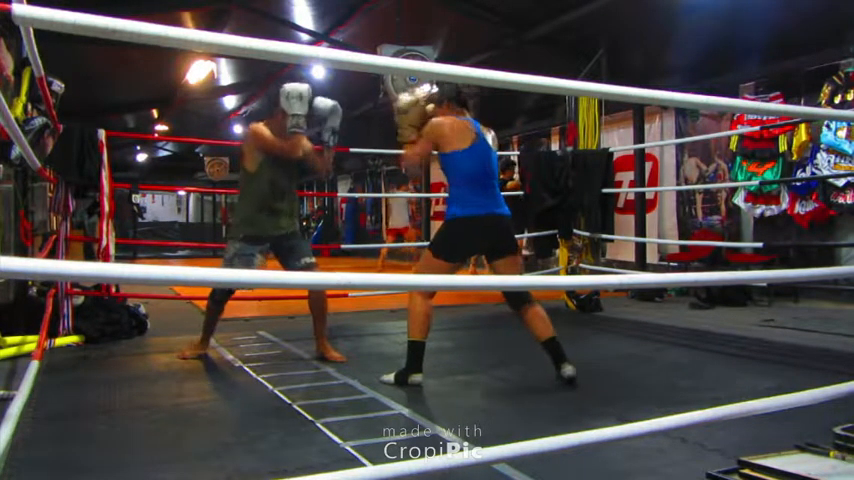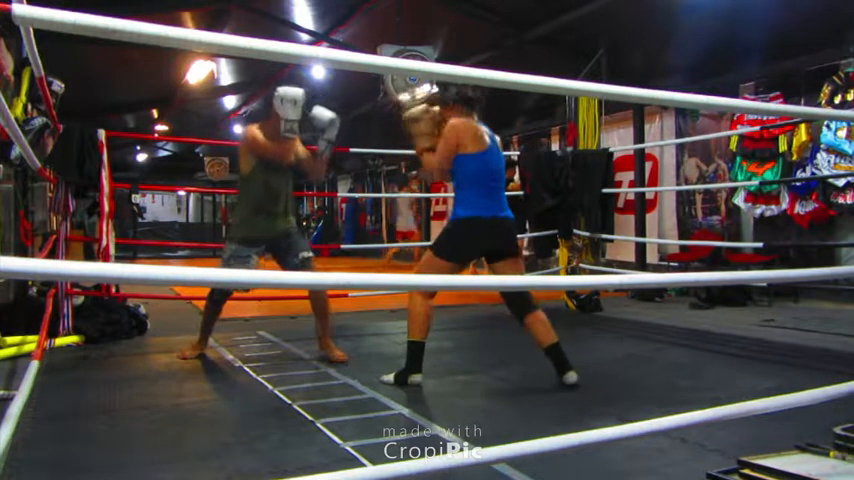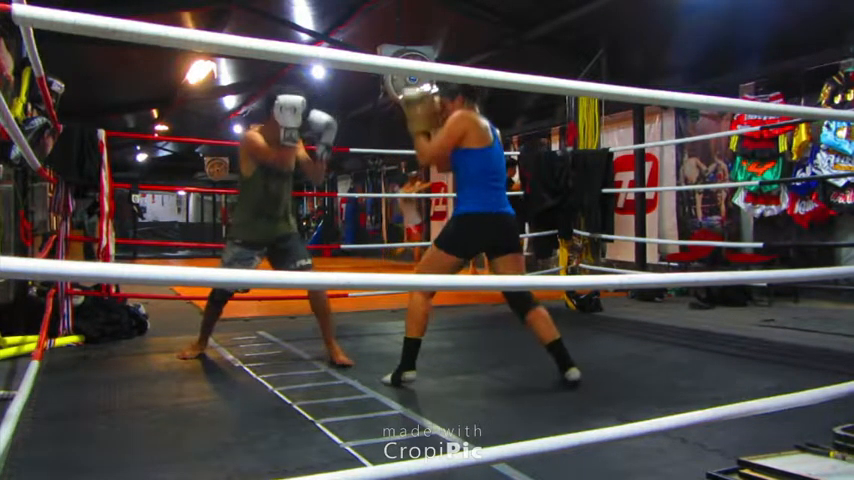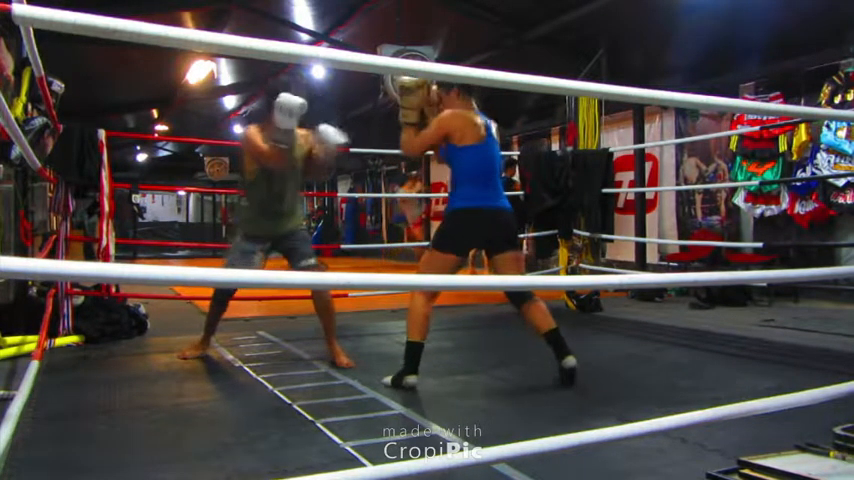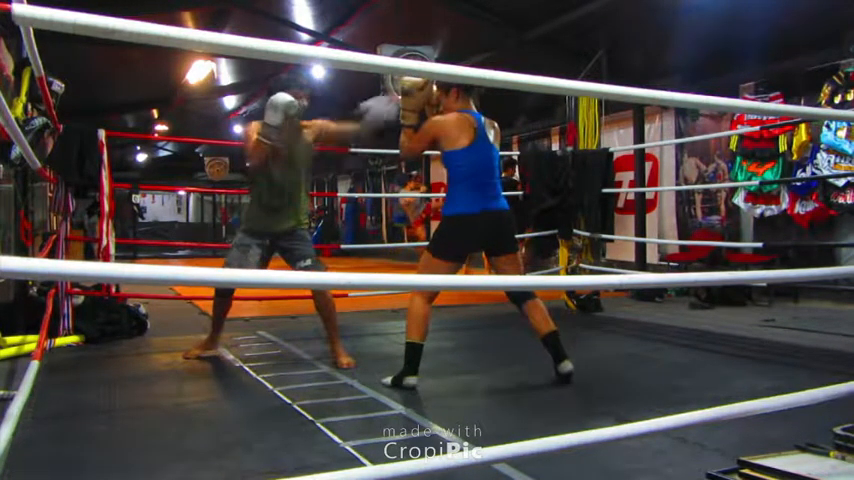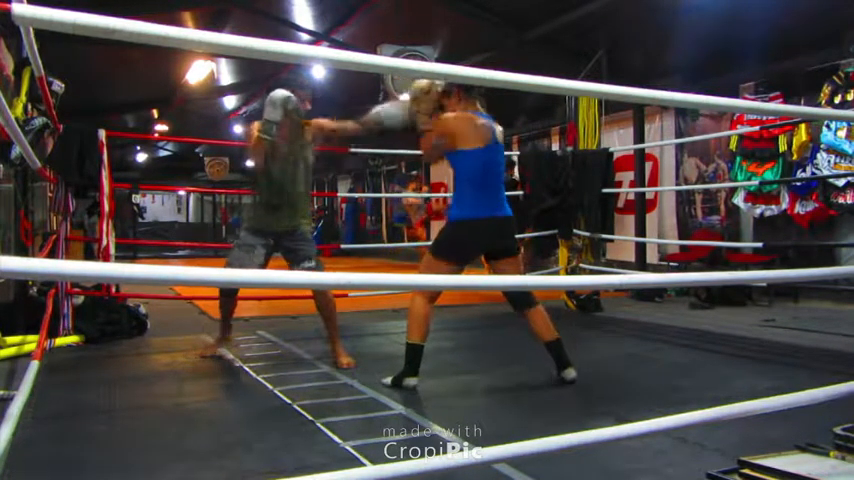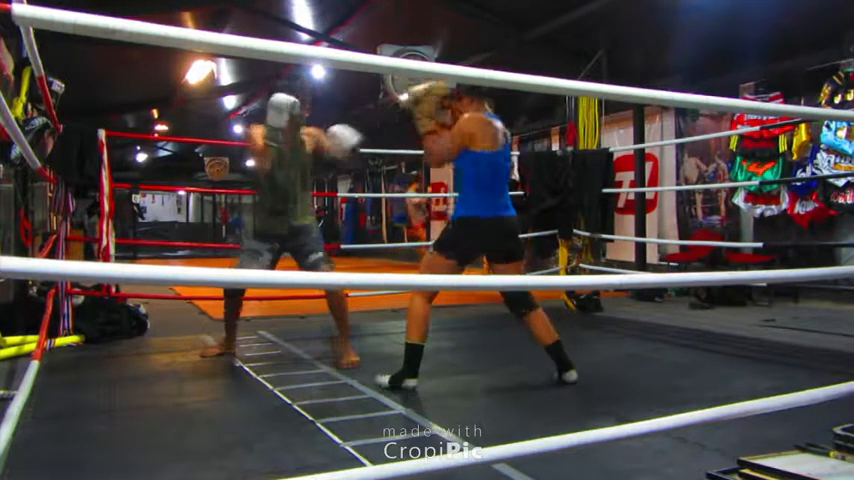
dt=0.1s
person 1, frame 1
left shoulder: (439, 126)
right shoulder: (486, 133)
left elbow: (411, 167)
left wrist: (407, 127)
left hip: (463, 224)
right hip: (499, 222)
left knee: (420, 291)
right knee: (520, 298)
left ankle: (413, 369)
right ankle: (562, 363)
person 1, frame 2
left shoulder: (458, 127)
right shoulder: (489, 136)
left elbow: (437, 172)
left wrist: (422, 139)
right wrist: (435, 137)
left hip: (467, 225)
right hip: (502, 226)
left knee: (420, 290)
right knee: (522, 302)
left ankle: (411, 369)
right ankle: (565, 369)
person 1, frame 3
left shoulder: (461, 119)
right shoulder: (489, 128)
left elbow: (427, 158)
right elbow: (446, 164)
left wrist: (418, 124)
right wrist: (433, 124)
left hip: (471, 220)
right hip: (503, 221)
left knee: (421, 288)
right knee: (522, 299)
left ankle: (406, 367)
right ankle: (567, 366)
person 1, frame 4
left shoulder: (451, 119)
right shoulder: (489, 124)
left elbow: (410, 150)
left wrist: (409, 111)
right wrist: (429, 114)
left hip: (464, 218)
right hip: (500, 217)
left knee: (422, 293)
right knee: (522, 293)
left ankle: (409, 371)
right ankle: (564, 356)
person 1, frame 5
left shoulder: (442, 123)
right shoulder: (491, 126)
left elbow: (408, 150)
left wrist: (409, 113)
left hip: (461, 221)
right hip: (498, 218)
left knee: (421, 294)
right knee: (522, 293)
left ankle: (409, 372)
right ankle: (561, 360)
person 1, frame 6
left shoulder: (455, 121)
right shoulder: (496, 128)
left elbow: (430, 154)
left wrist: (428, 124)
left hip: (467, 225)
right hip: (501, 223)
left knee: (422, 295)
right knee: (523, 299)
left ankle: (409, 372)
right ankle: (565, 365)
person 1, frame 7
left shoulder: (470, 122)
right shoulder: (499, 127)
left elbow: (435, 159)
left wrist: (425, 119)
right wrist: (441, 120)
left hip: (470, 225)
right hip: (503, 224)
left knee: (420, 296)
right knee: (521, 301)
left ankle: (407, 374)
right ankle: (565, 368)
person 2, frame 1
left shoulder: (295, 136)
right shoulder: (257, 132)
left elbow: (323, 168)
right elbow: (293, 152)
left wrist: (331, 130)
right wrist: (297, 116)
left hip: (286, 227)
right hip: (250, 228)
right knee: (224, 287)
left ankle: (322, 344)
right ankle: (203, 341)
person 2, frame 2
left shoulder: (291, 139)
right shoulder: (251, 135)
left elbow: (317, 174)
right elbow: (284, 158)
left wrist: (327, 139)
right wrist: (290, 120)
left hip: (283, 226)
right hip: (248, 229)
right knee: (221, 289)
left ankle: (327, 343)
right ankle: (201, 341)
person 2, frame 3
left shoulder: (292, 142)
right shoulder: (252, 138)
left elbow: (316, 177)
right elbow: (285, 165)
left wrist: (325, 142)
right wrist: (291, 127)
left hip: (283, 229)
right hip: (249, 231)
right knee: (223, 289)
left ankle: (332, 346)
right ankle: (201, 342)
person 2, frame 4
left shoulder: (303, 138)
right shoulder: (252, 134)
left elbow: (319, 175)
right elbow: (276, 162)
left wrist: (329, 155)
right wrist: (285, 127)
left hip: (290, 227)
right hip: (255, 227)
right knee: (226, 287)
left ankle: (334, 347)
right ankle: (204, 341)
person 2, frame 5
left shoulder: (312, 130)
right shoulder: (257, 128)
left elbow: (353, 129)
right elbow: (255, 158)
right wrist: (273, 122)
left hip: (293, 225)
right hip: (257, 224)
left ankle: (336, 346)
right ankle: (212, 339)
person 2, frame 6
left shoulder: (313, 129)
right shoulder: (260, 129)
right elbow: (258, 159)
right wrist: (272, 121)
left hip: (296, 224)
right hip: (260, 222)
left knee: (317, 284)
left ankle: (336, 346)
right ankle: (224, 336)
person 2, frame 7
left shoulder: (311, 135)
right shoulder: (260, 132)
left elbow: (336, 154)
right elbow: (264, 164)
left wrist: (346, 145)
right wrist: (276, 127)
left hip: (301, 224)
right hip: (267, 226)
right knee: (234, 283)
left ankle: (345, 344)
right ankle: (229, 341)
